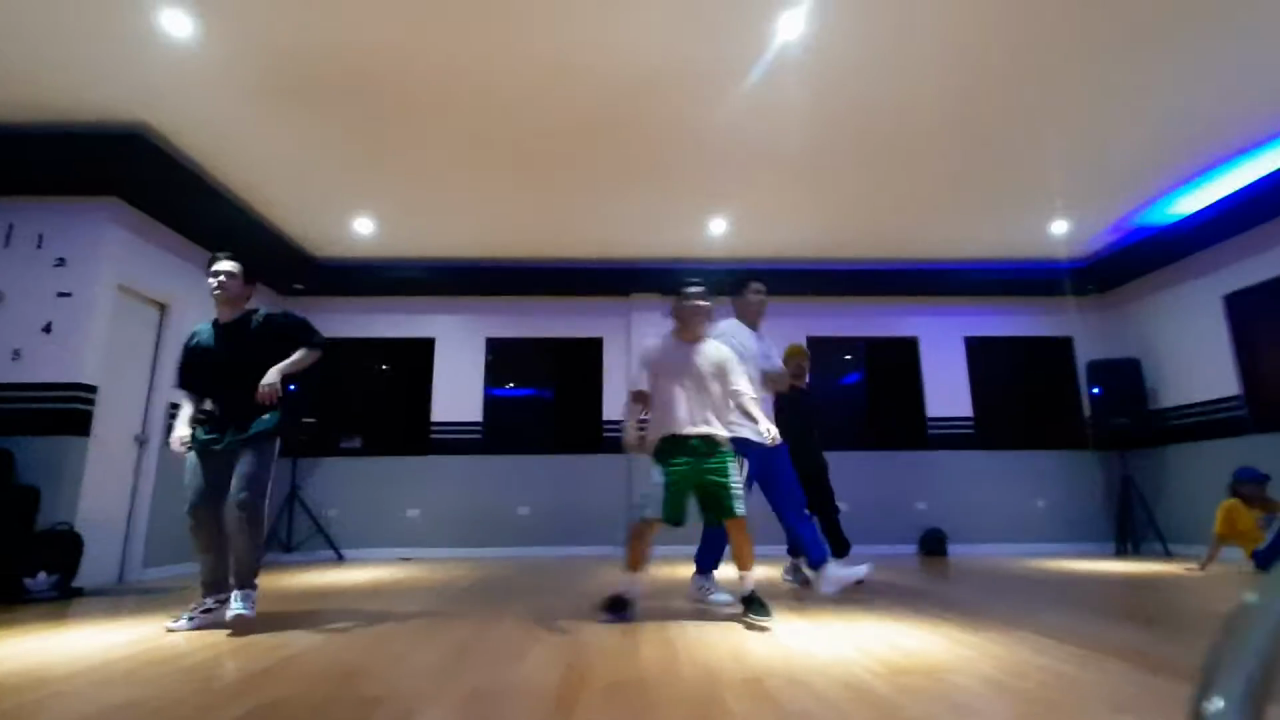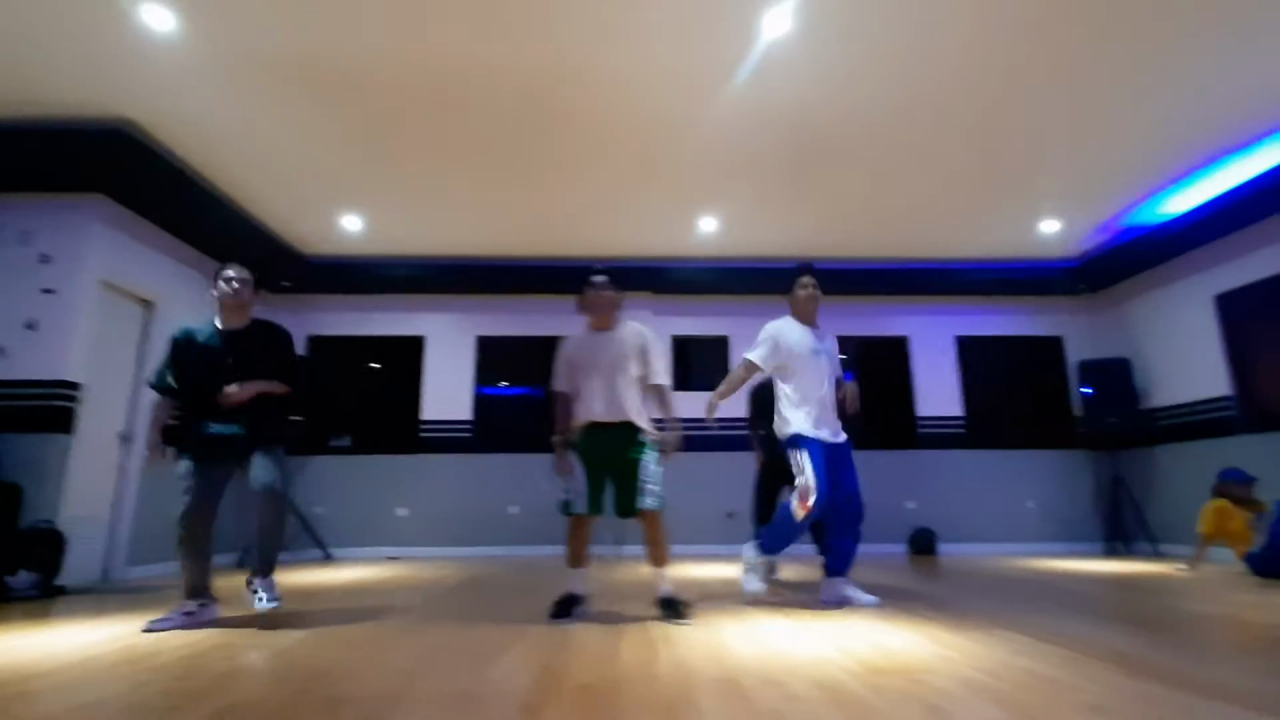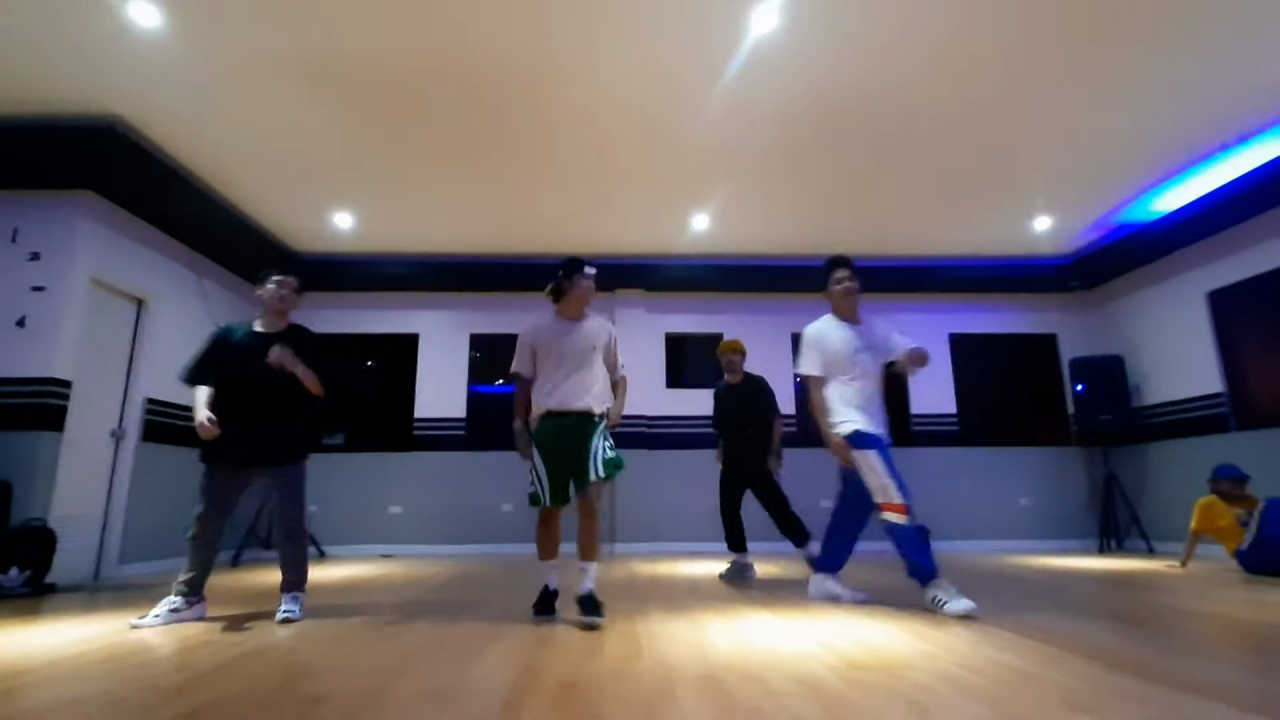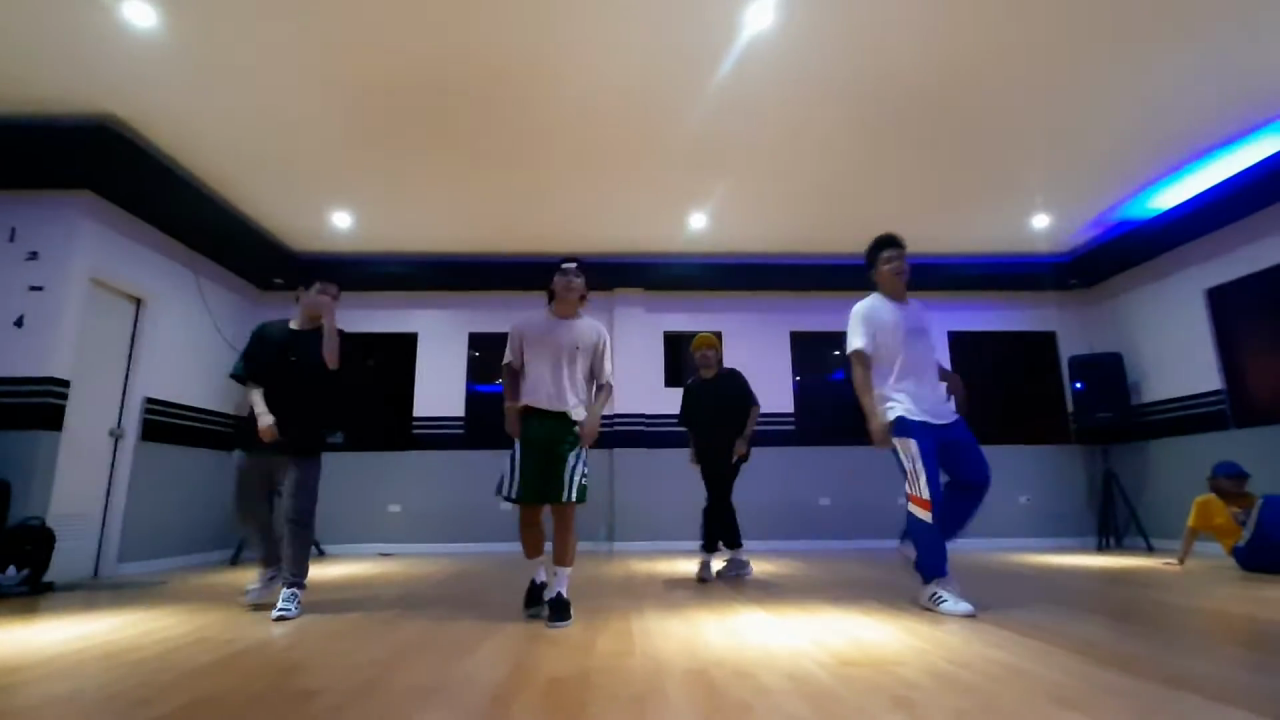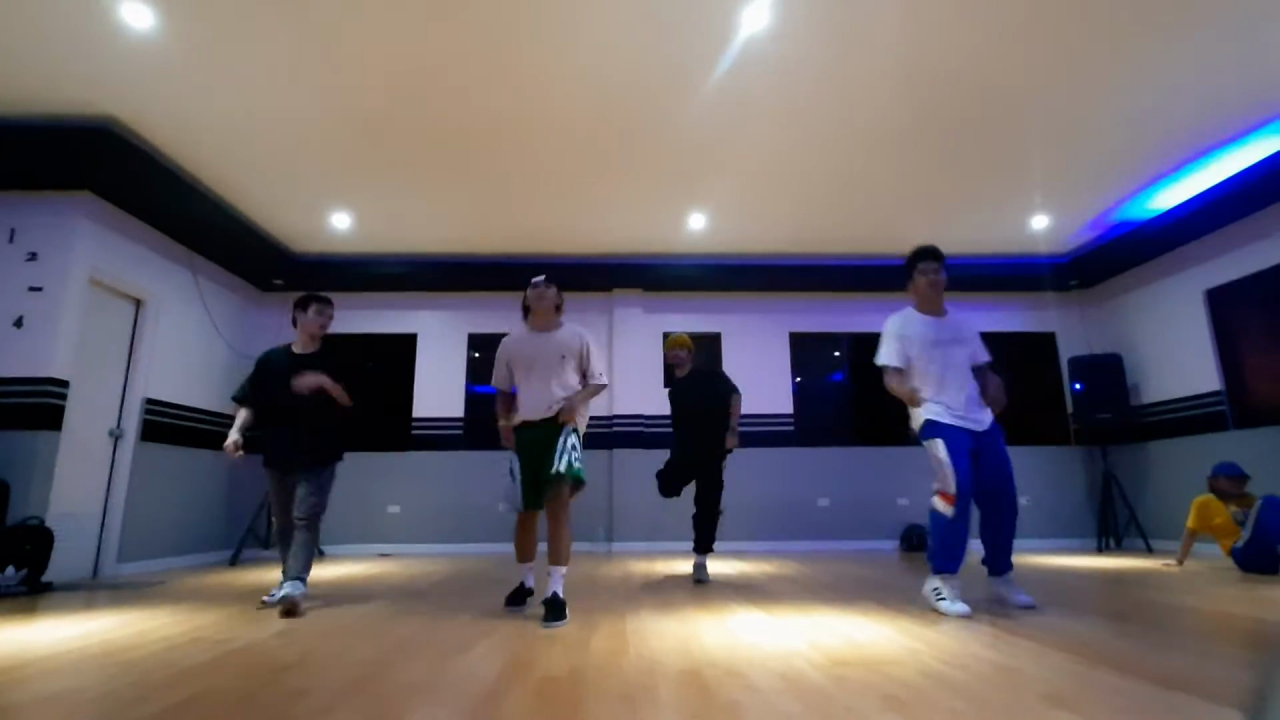
dt=0.3s
person 1, frame 1
left shoulder: (721, 353)
right shoulder: (656, 353)
left elbow: (742, 394)
right elbow: (640, 395)
left wrist: (763, 422)
right wrist: (631, 427)
left hip: (713, 445)
right hip: (671, 446)
left knee: (737, 519)
right knee: (648, 521)
left ankle: (749, 592)
right ankle: (626, 593)
person 1, frame 2
left shoulder: (639, 336)
right shoulder: (571, 346)
left elbow: (658, 384)
right elbow: (564, 396)
left wrist: (671, 426)
right wrist: (560, 442)
left hip: (634, 433)
right hip: (590, 434)
left knee: (649, 513)
right knee: (580, 516)
left ankle: (666, 593)
right ankle: (574, 593)
person 1, frame 3
left shoulder: (604, 330)
right shoulder: (535, 333)
left elbow: (618, 374)
right elbow: (523, 380)
left wrist: (618, 405)
right wrist: (520, 426)
left hip: (590, 420)
right hip: (549, 424)
left knee: (589, 500)
right knee: (549, 508)
left ankle: (588, 591)
right ankle: (550, 586)
person 1, frame 4
left shoulder: (595, 331)
right shoulder: (526, 326)
left elbow: (604, 382)
right elbow: (512, 368)
left wrist: (594, 416)
right wrist: (510, 406)
left hip: (571, 424)
right hip: (531, 422)
left knee: (564, 508)
right knee: (528, 508)
left ankle: (560, 593)
right ankle: (539, 579)
person 1, frame 5
left shoulder: (578, 338)
right shoulder: (510, 344)
left elbow: (598, 381)
right elbow: (503, 390)
left wrist: (577, 401)
right wrist: (503, 420)
left hip: (564, 427)
right hip: (525, 431)
left knee: (558, 506)
right knee: (527, 513)
left ankle: (555, 593)
right ankle: (526, 583)
person 2, frame 1
left shoulder: (762, 339)
right shoulder: (728, 331)
left elbow: (780, 381)
left wrist: (779, 377)
left hip: (766, 435)
right hip: (739, 434)
left knee: (792, 502)
left ankle: (825, 571)
right ankle: (702, 576)
person 2, frame 2
left shoulder: (828, 337)
right shoulder: (778, 331)
right elbow: (748, 367)
left wrist: (849, 386)
right wrist: (719, 394)
left hip: (832, 432)
right hip: (800, 431)
left knee: (849, 506)
right knee: (813, 499)
left ankle: (836, 581)
right ankle: (758, 554)
person 2, frame 3
left shoulder: (873, 328)
right shoulder: (817, 334)
left elbow: (905, 360)
right elbow: (815, 388)
left wrist: (916, 355)
right wrist: (831, 434)
left hip: (873, 428)
right hip: (853, 430)
left knee: (853, 509)
right knee: (894, 502)
left ankle: (823, 577)
right ankle: (933, 586)
person 2, frame 4
left shoulder: (917, 310)
right shoulder: (866, 311)
right elbow: (860, 367)
left wrist: (950, 376)
right wrist: (874, 416)
left hip: (941, 414)
right hip: (904, 416)
left knee: (976, 477)
right knee: (926, 496)
left ankle: (923, 540)
right ankle: (934, 585)
person 2, frame 5
left shoulder: (962, 324)
right shoulder: (899, 325)
left elbow: (982, 367)
right elbow: (891, 376)
left wrist: (994, 387)
right wrist: (912, 395)
left hip: (980, 420)
right hip: (938, 420)
left knee: (1002, 497)
right knee: (955, 489)
left ankle: (1000, 576)
right ankle: (940, 580)
person 3, frame 1
left shoulder: (268, 322)
right shoulder: (199, 340)
left elbow: (313, 346)
right elbow: (191, 390)
left wrist: (281, 369)
right wrist: (183, 423)
left hip: (257, 429)
right hip: (212, 434)
left knee: (245, 503)
right knee: (200, 510)
left ankle: (243, 589)
right ankle: (215, 596)
person 3, frame 2
left shoulder: (274, 336)
right shoulder: (189, 338)
left elbow: (289, 384)
right elbow: (168, 392)
left wrist: (256, 387)
right wrist: (154, 437)
left hip: (260, 438)
right hip: (204, 443)
left knee: (272, 492)
right knee: (191, 517)
left ankle: (262, 577)
right ankle: (198, 601)
person 3, frame 3
left shoulder: (305, 342)
right shoulder: (228, 337)
left elbow: (319, 390)
right elbow: (204, 379)
left wrist: (293, 366)
right wrist: (201, 409)
left hip: (285, 449)
right hip: (231, 447)
left knee: (290, 522)
right knee: (206, 519)
left ankle: (292, 593)
right ankle: (188, 597)
person 3, frame 4
left shoulder: (330, 337)
right shoulder: (267, 333)
left elbow: (332, 363)
right elbow: (251, 379)
left wrist: (328, 318)
right wrist: (261, 412)
left hip: (303, 440)
right hip: (263, 436)
left knee: (298, 514)
right knee: (248, 505)
left ankle: (292, 588)
right ankle: (272, 570)
person 3, frame 5
left shoulder: (333, 362)
right shoulder: (271, 360)
left elbow: (348, 402)
right elbow: (250, 401)
left wrist: (325, 382)
right wrist: (236, 431)
left hip: (319, 455)
right hip: (278, 454)
left knee: (306, 515)
right knee: (283, 520)
left ankle: (295, 583)
right ankle: (290, 578)
person 4, frame 1
left shoulder: (813, 394)
right shoulder: (781, 394)
left hip: (815, 462)
right hip: (793, 463)
left knee: (828, 511)
left ankle: (840, 558)
right ankle: (795, 562)
person 4, frame 2
right shoulder: (761, 390)
right elbow: (754, 426)
right wrist: (759, 451)
right hip: (772, 458)
right knee: (764, 509)
right ankle: (767, 561)
person 4, frame 3
left shoulder: (757, 385)
right shoulder: (719, 392)
left elbow: (776, 419)
left wrist: (774, 453)
right wrist: (721, 449)
left hip: (758, 458)
right hip: (733, 459)
left knee: (777, 507)
right knee: (729, 509)
left ankle: (808, 550)
right ankle: (741, 561)
person 4, frame 4
left shoulder: (733, 378)
right shoulder: (692, 387)
left elbow: (754, 408)
right elbow: (690, 423)
left wrist: (744, 438)
right wrist: (694, 448)
left hip: (730, 451)
right hip: (707, 453)
left knee: (716, 503)
right knee: (720, 503)
left ankle: (707, 558)
right ankle: (738, 559)
person 4, frame 5
left shoulder: (708, 376)
right shoulder: (674, 390)
left elbow: (735, 396)
left wrist: (732, 430)
right wrist: (677, 449)
left hip: (712, 449)
right hip: (685, 451)
left knee: (708, 505)
right knee: (666, 485)
left ankle: (701, 560)
